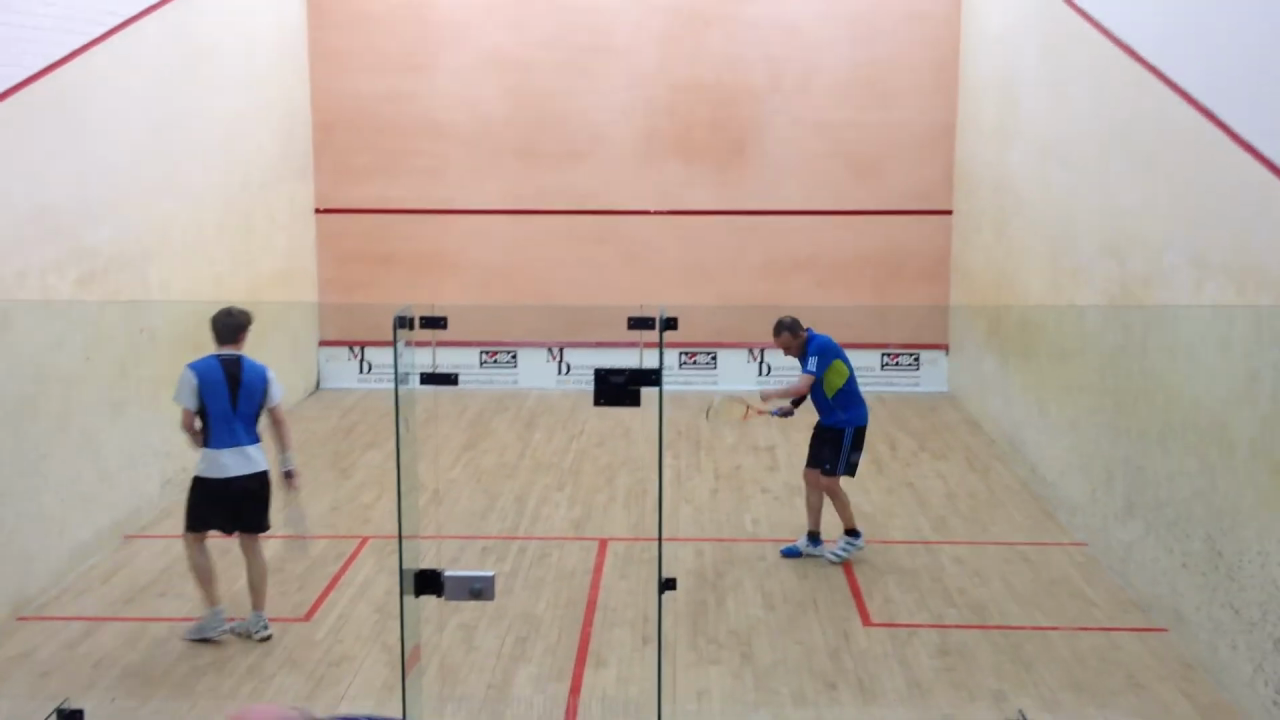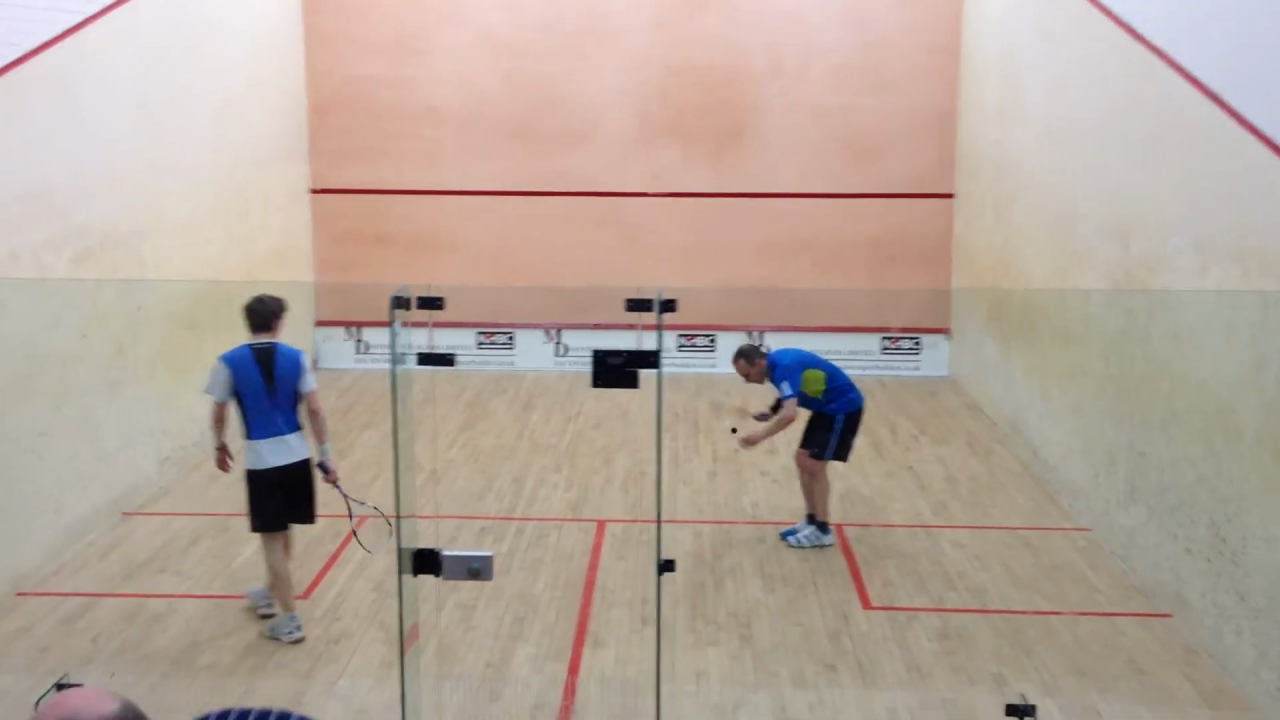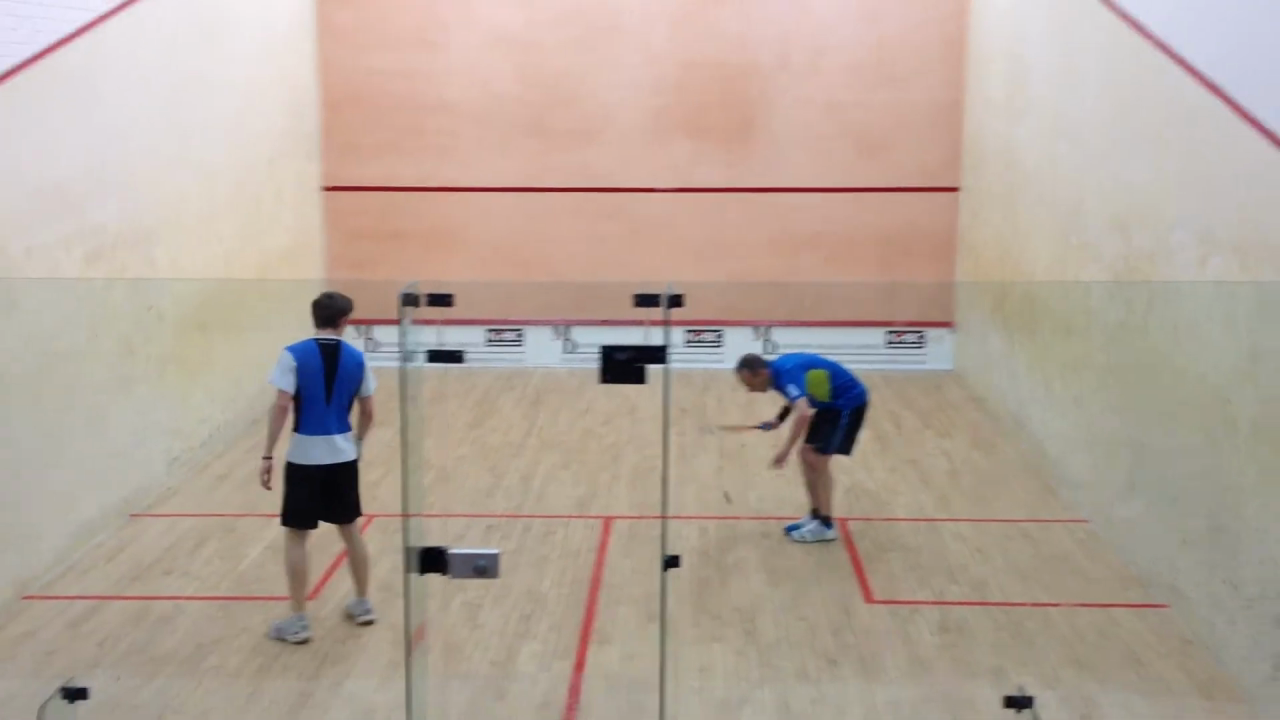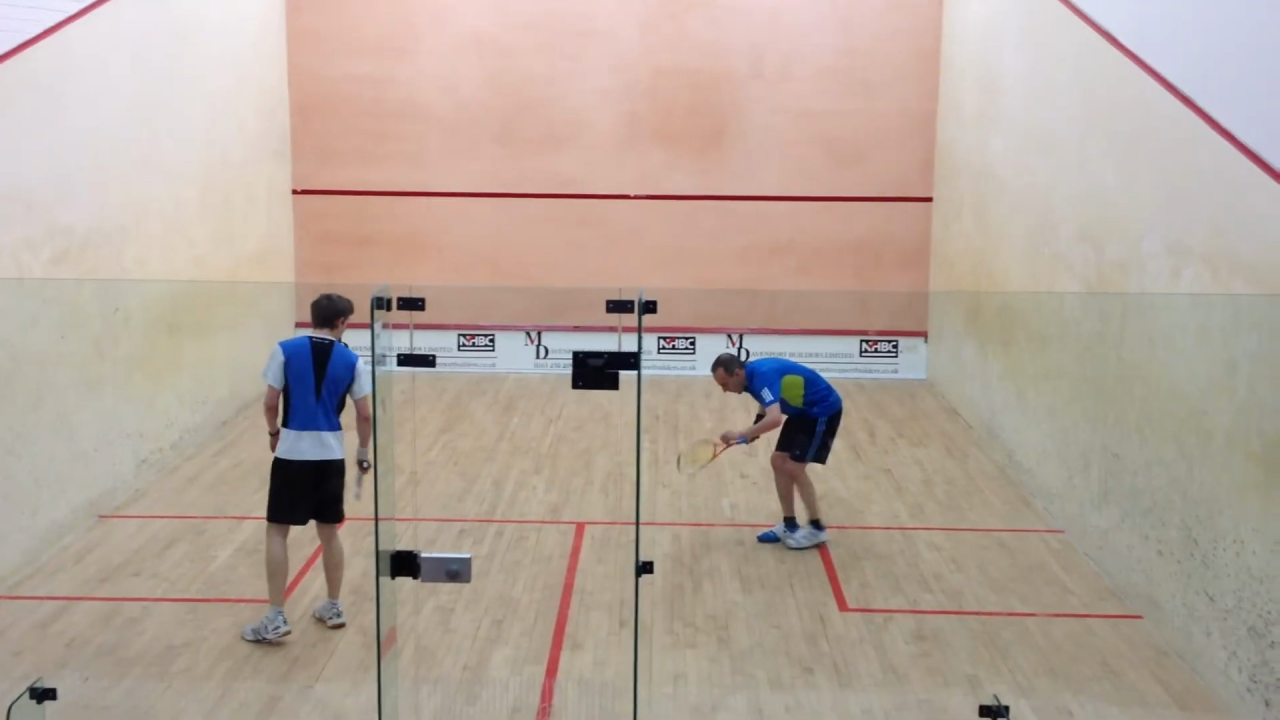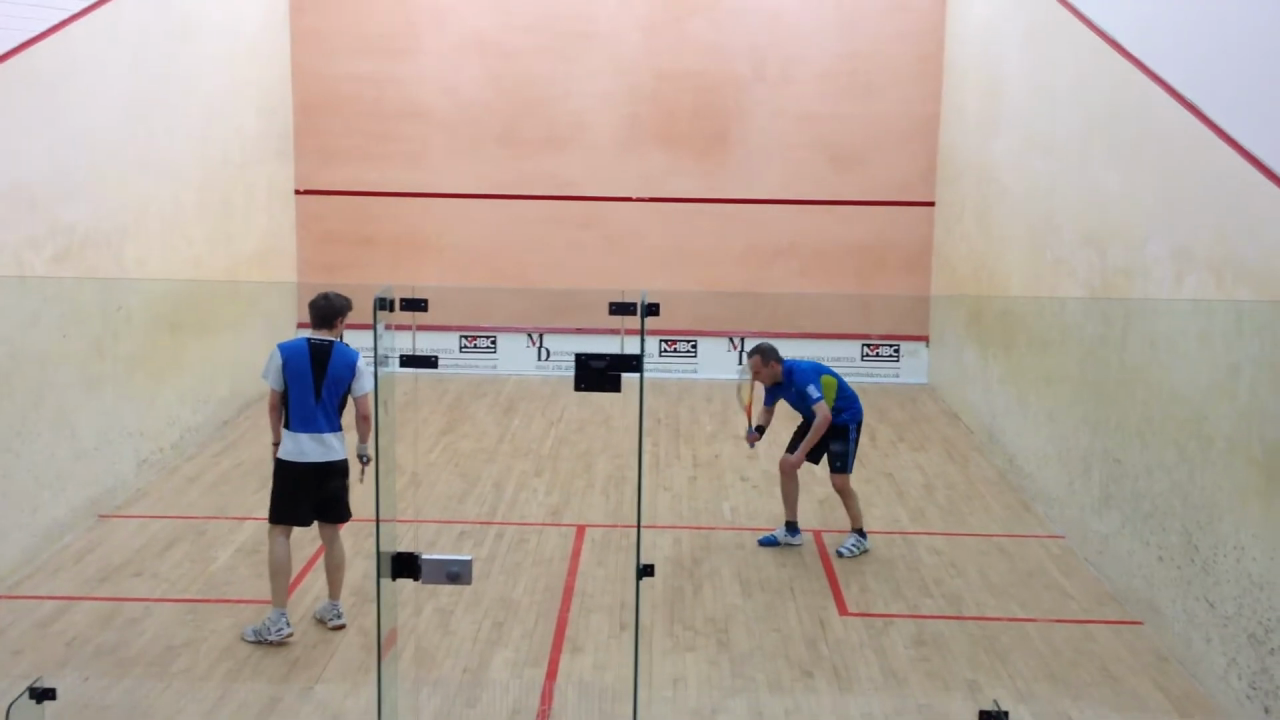
dt=0.5s
person 1, frame 1
left shoulder: (195, 372)
right shoulder: (261, 373)
left elbow: (187, 424)
right elbow: (278, 425)
right wrist: (289, 464)
left hip: (213, 472)
right hip: (253, 469)
left knee: (194, 539)
right knee: (251, 544)
left ankle: (215, 617)
right ankle: (258, 620)
person 1, frame 2
left shoulder: (229, 363)
right shoulder: (296, 357)
left elbow: (219, 415)
right elbow: (314, 410)
left wrist: (220, 446)
right wrist: (326, 457)
left hip: (261, 462)
right hip: (297, 457)
left knee: (272, 540)
right knee: (283, 532)
left ankle: (288, 621)
right ankle: (271, 595)
person 1, frame 3
left shoulder: (294, 355)
right shoulder: (357, 358)
left elbow: (281, 407)
right elbow: (368, 413)
left wrist: (267, 456)
left hip: (305, 458)
right hip: (343, 456)
left knee: (297, 538)
right knee: (350, 529)
left ankle: (298, 621)
right ankle: (363, 604)
person 1, frame 4
left shoulder: (285, 350)
right shoulder: (351, 360)
left elbow: (270, 403)
right elbow: (364, 415)
left wrist: (273, 431)
right wrist: (364, 452)
left hip: (291, 454)
right hip: (330, 455)
left knee: (277, 532)
right knee: (329, 532)
left ankle: (276, 617)
right ankle: (333, 606)
person 1, frame 5
left shoulder: (284, 352)
right shoulder: (351, 358)
left elbow: (275, 405)
right elbow: (364, 414)
left wrist: (277, 442)
right wrist: (363, 448)
left hip: (293, 455)
right hip: (332, 456)
left knee: (279, 533)
right knee: (331, 533)
left ankle: (279, 619)
right ankle: (334, 608)
person 2, frame 1
left shoulder: (820, 346)
right shoulder: (807, 348)
left elbow: (801, 387)
left wrist: (773, 394)
right wrist: (793, 405)
left hip: (849, 422)
right hip: (828, 421)
left knee: (828, 482)
right knee: (811, 476)
left ankle: (852, 535)
right ankle: (813, 540)
person 2, frame 2
left shoulder: (784, 367)
right shoulder: (776, 362)
left elbow: (789, 415)
right elbow: (789, 394)
left wrist: (760, 436)
right wrist: (773, 411)
left hip: (844, 406)
right hip: (828, 406)
left knee: (815, 465)
right knee: (802, 459)
left ankle: (822, 530)
right ankle: (812, 521)
person 2, frame 3
left shoulder: (787, 373)
right shoulder: (778, 368)
left elbow: (804, 414)
right elbow: (797, 398)
left wrist: (786, 449)
right wrist: (780, 419)
left hip: (849, 402)
right hip: (832, 402)
left knee: (818, 459)
right knee: (806, 454)
left ankle: (825, 525)
right ankle: (816, 516)
person 2, frame 4
left shoulder: (763, 375)
right shoulder: (752, 373)
left elbow: (774, 419)
right elbow: (766, 402)
left wrist: (742, 435)
right wrist: (754, 431)
left hip: (823, 410)
right hip: (803, 411)
left knee: (795, 469)
right knee: (779, 462)
left ankle: (815, 527)
right ankle: (790, 525)
person 2, frame 5
left shoulder: (802, 374)
right shoulder: (774, 381)
left elbow: (824, 417)
right elbow: (767, 411)
left wrist: (801, 452)
right wrist: (758, 433)
left hip: (845, 419)
right hip: (815, 418)
left knee: (839, 482)
right knee: (786, 466)
left ankle: (859, 536)
right ankle: (791, 530)
